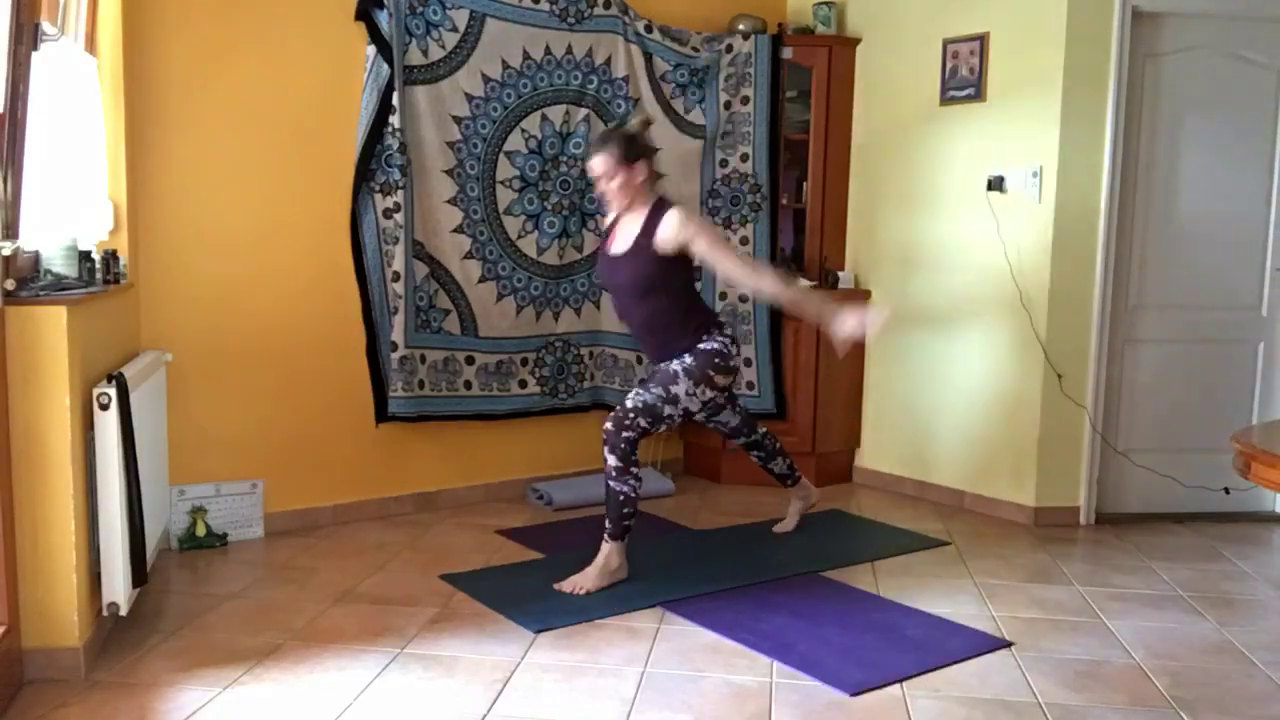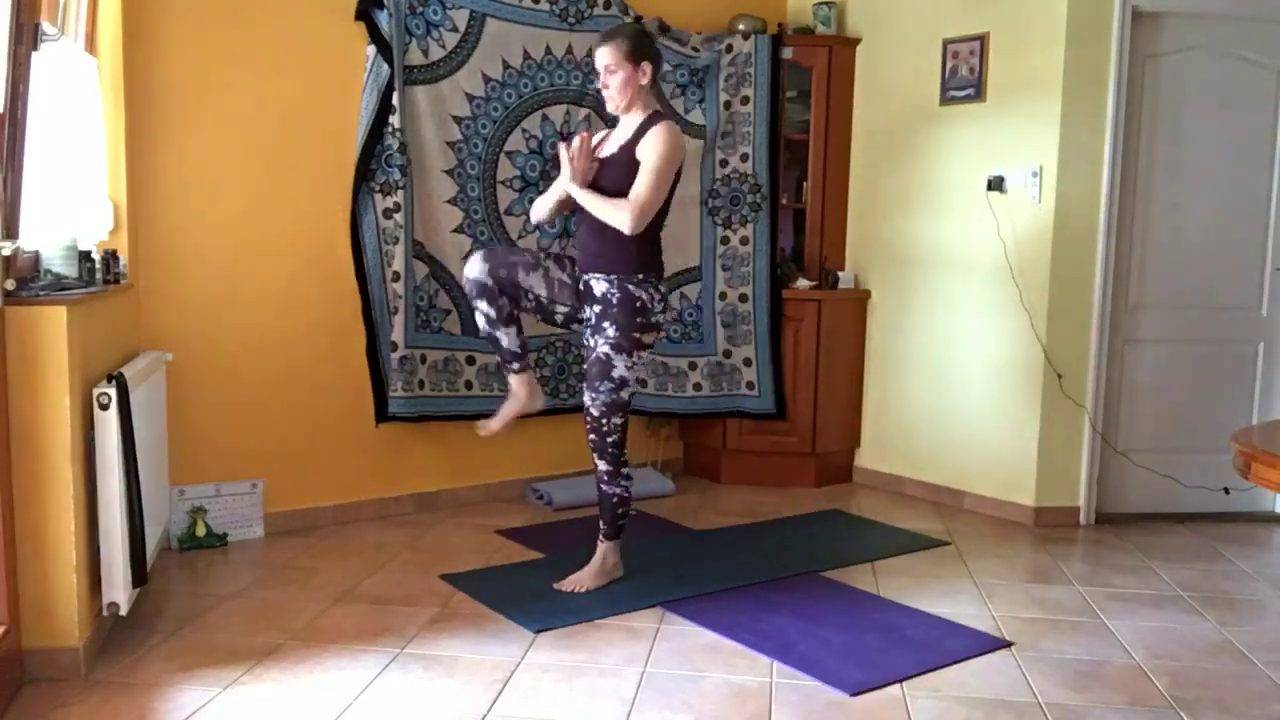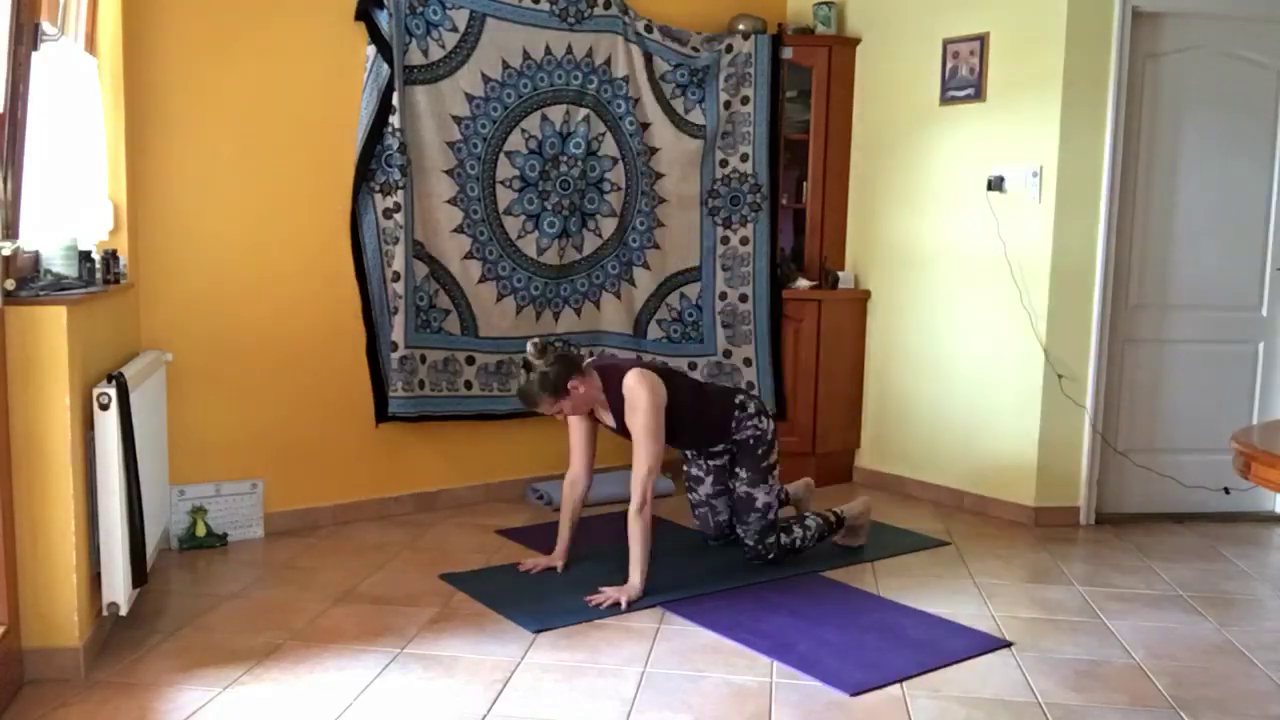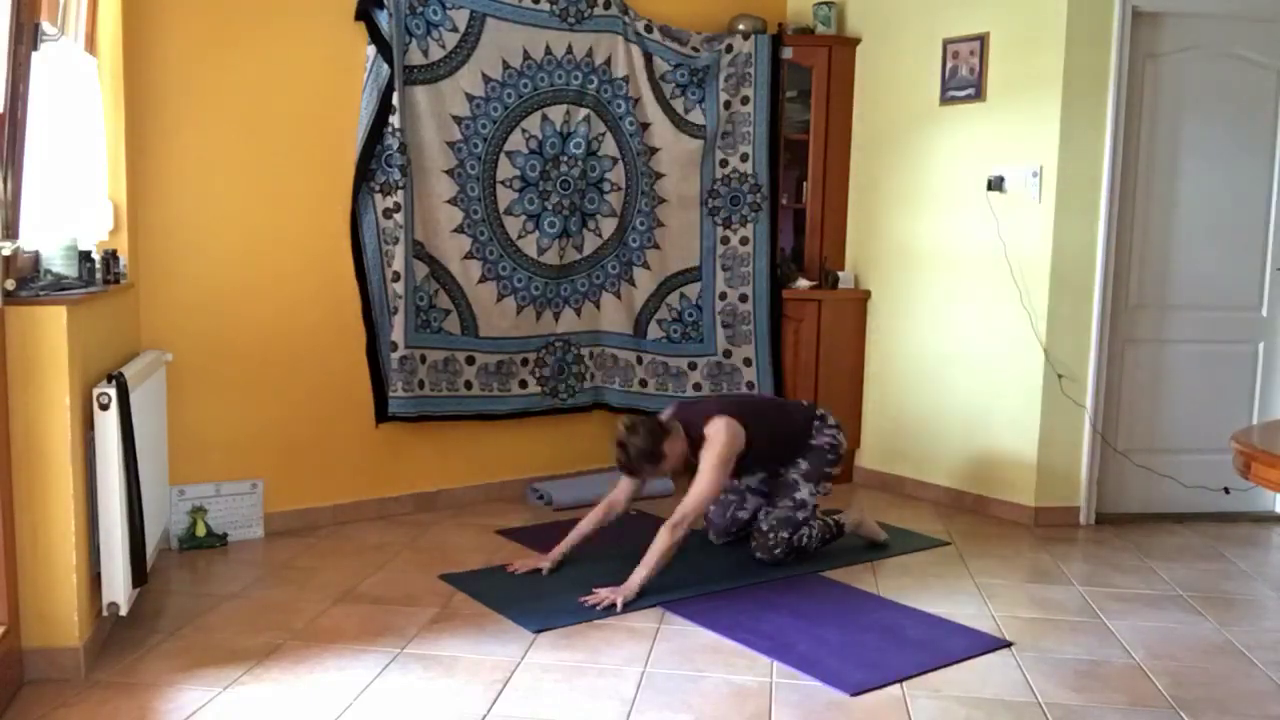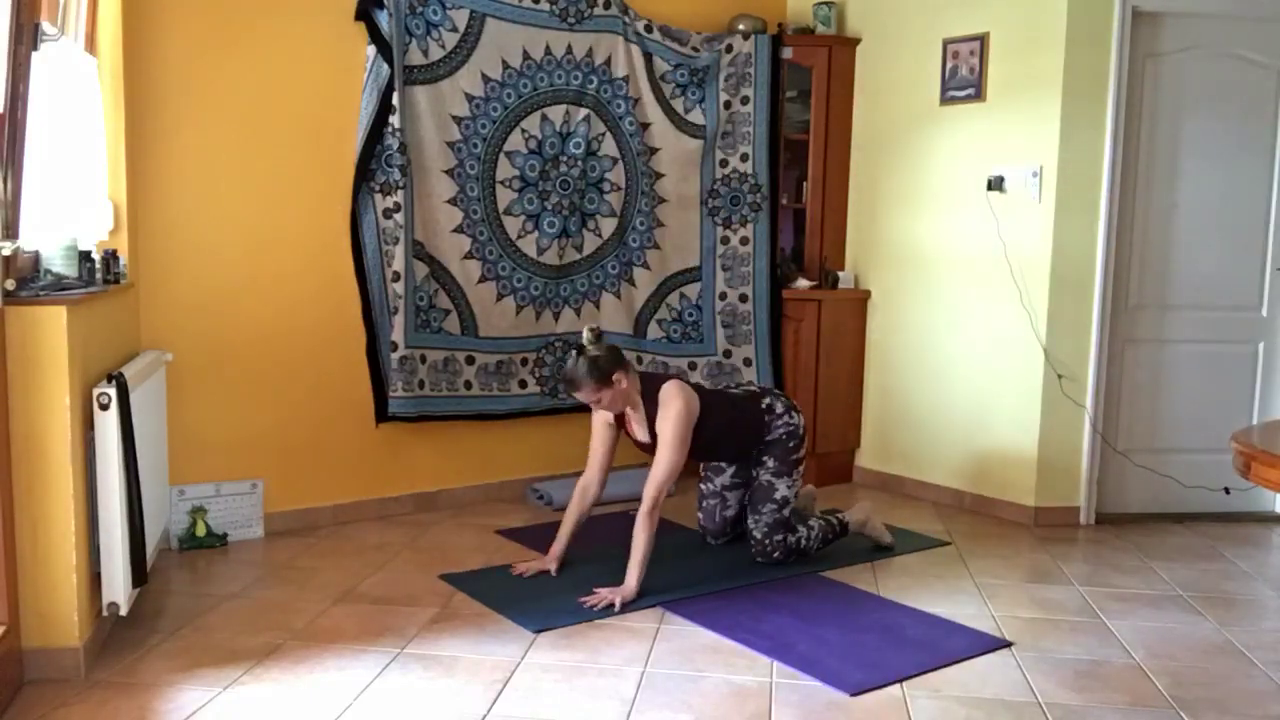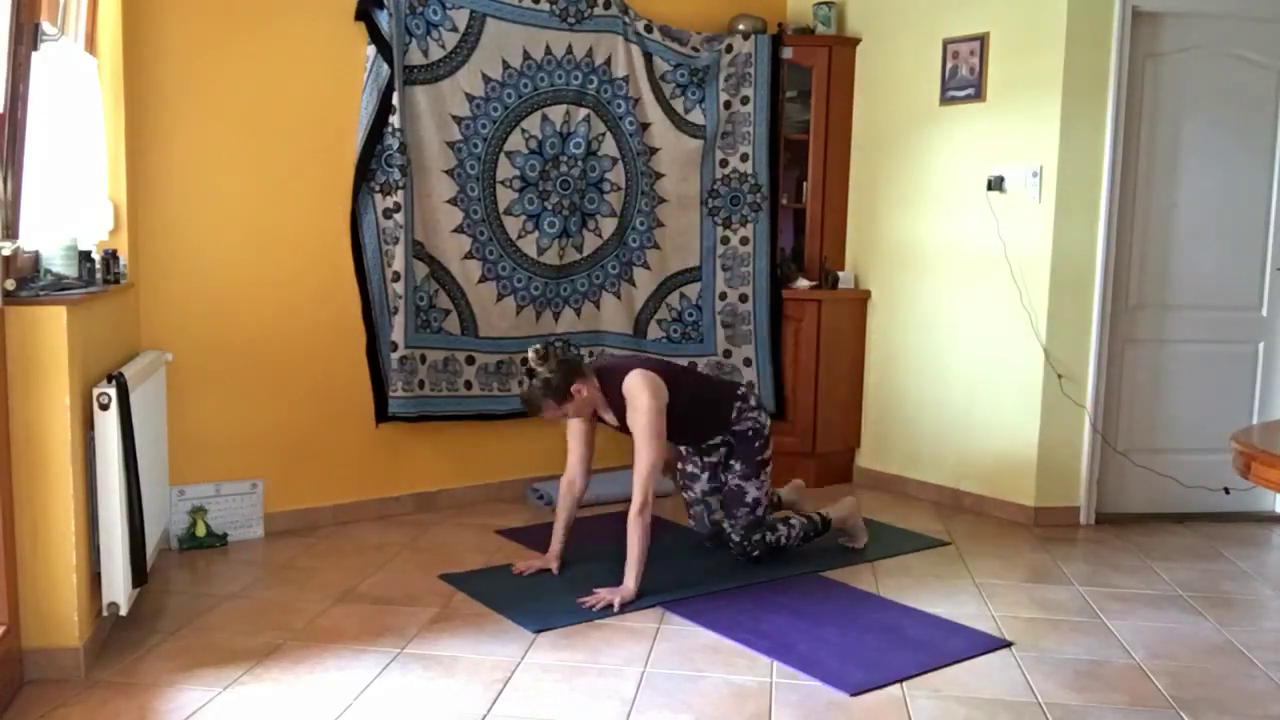
dt=0.5s
person 1, frame 1
left shoulder: (672, 224)
right shoulder: (616, 224)
left elbow: (749, 272)
left wrist: (827, 311)
left hip: (703, 356)
right hip: (670, 360)
left knee: (618, 432)
right knee: (735, 430)
left ankle: (612, 559)
right ankle: (801, 491)
person 1, frame 2
left shoulder: (661, 136)
right shoulder: (600, 140)
left elbow: (630, 218)
right elbow: (539, 214)
left wrist: (574, 186)
right wrist: (571, 177)
left hip: (625, 297)
right hip: (586, 286)
left knee: (603, 427)
right knee: (483, 271)
left ankle: (608, 558)
right ankle: (523, 387)
person 1, frame 3
left shoulder: (638, 389)
right shoulder: (583, 391)
left elbow: (641, 499)
right elbow: (577, 478)
left wrist: (635, 584)
right wrist: (559, 552)
left hip: (740, 427)
left knee: (763, 546)
right knee: (717, 529)
left ankle: (848, 515)
right ankle: (793, 493)
person 1, frame 4
left shoulder: (719, 436)
right shoulder: (665, 430)
left elbow: (680, 522)
right elbow: (616, 499)
left wrist: (629, 586)
right wrist: (554, 555)
left hip: (815, 439)
right hip: (758, 451)
left knee: (771, 543)
right knee: (720, 529)
left ankle: (848, 522)
right ankle: (798, 507)
person 1, frame 5
left shoulder: (672, 400)
right shoulder: (612, 401)
left elbow: (652, 503)
right elbow: (590, 482)
left wrist: (630, 585)
right wrist: (555, 551)
left hip: (775, 426)
right hip: (724, 437)
left knee: (766, 541)
left ankle: (853, 519)
right ankle: (795, 499)
person 1, frame 6
left shoulder: (638, 389)
right shoulder: (582, 391)
left elbow: (641, 500)
right elbow: (574, 476)
left wrist: (629, 586)
right wrist: (553, 552)
left hip: (738, 420)
right hip: (695, 435)
left knee: (747, 543)
right knee: (712, 530)
left ankle: (838, 516)
right ankle: (782, 498)
